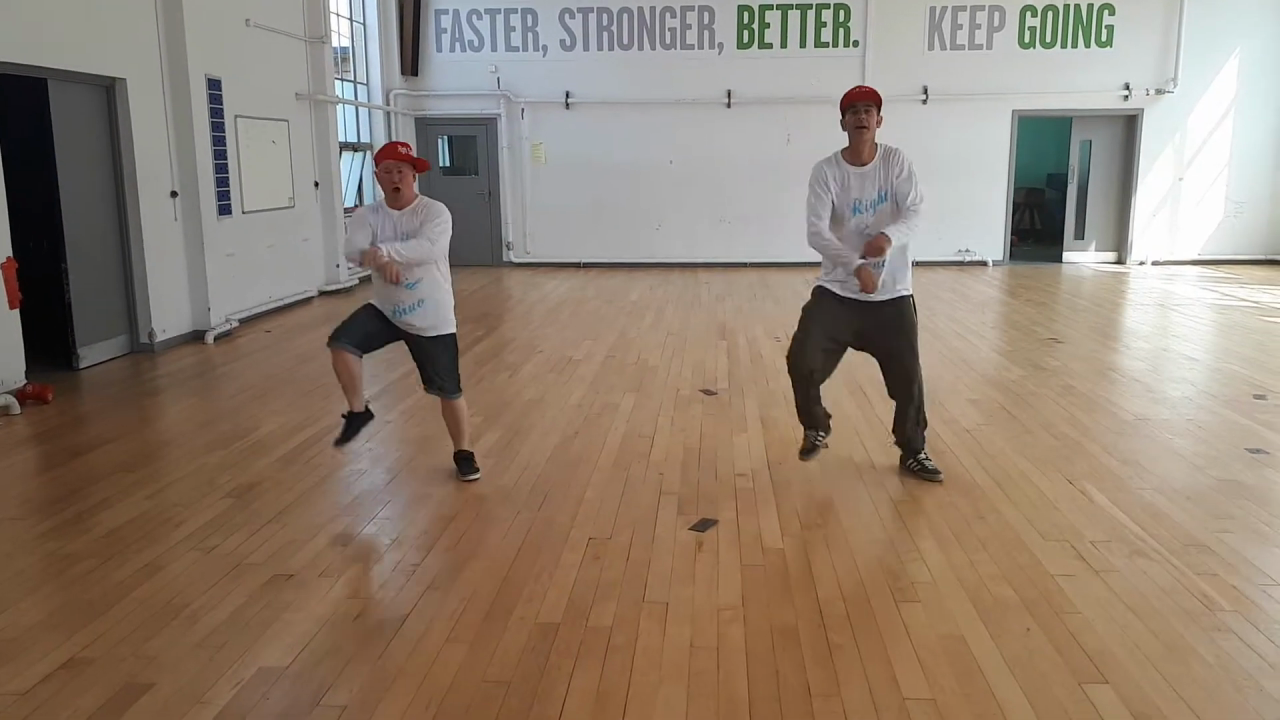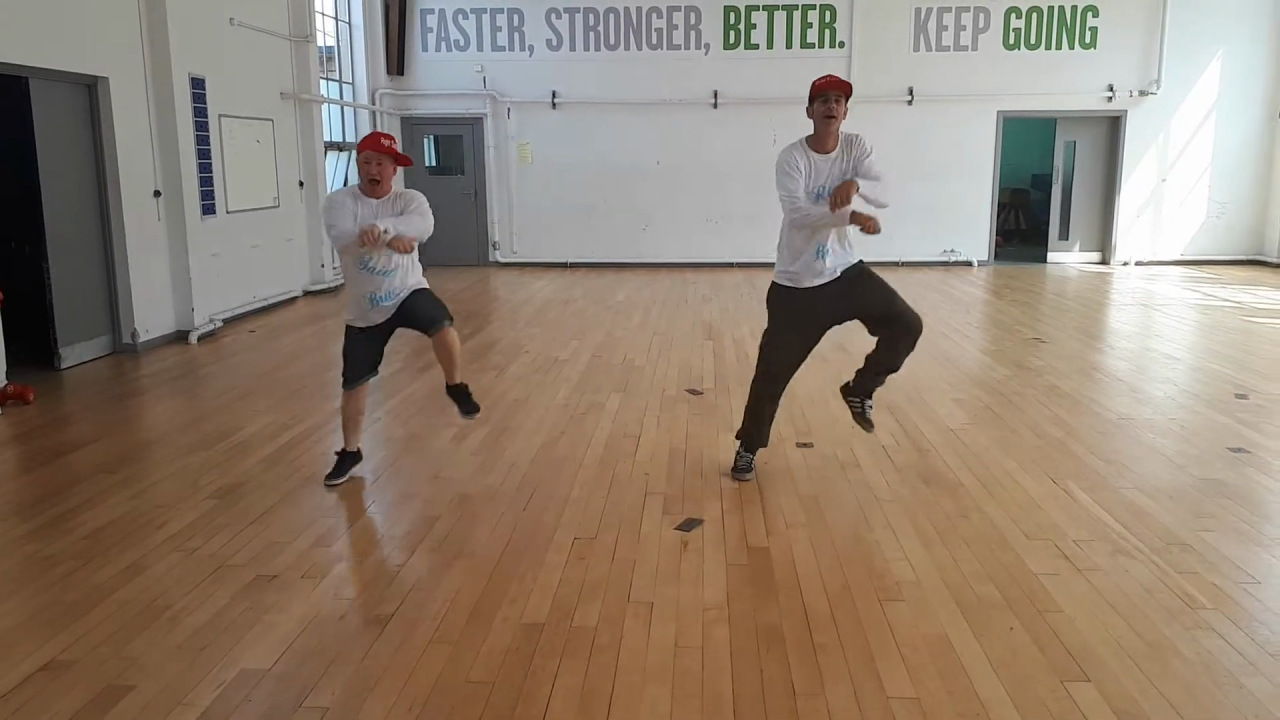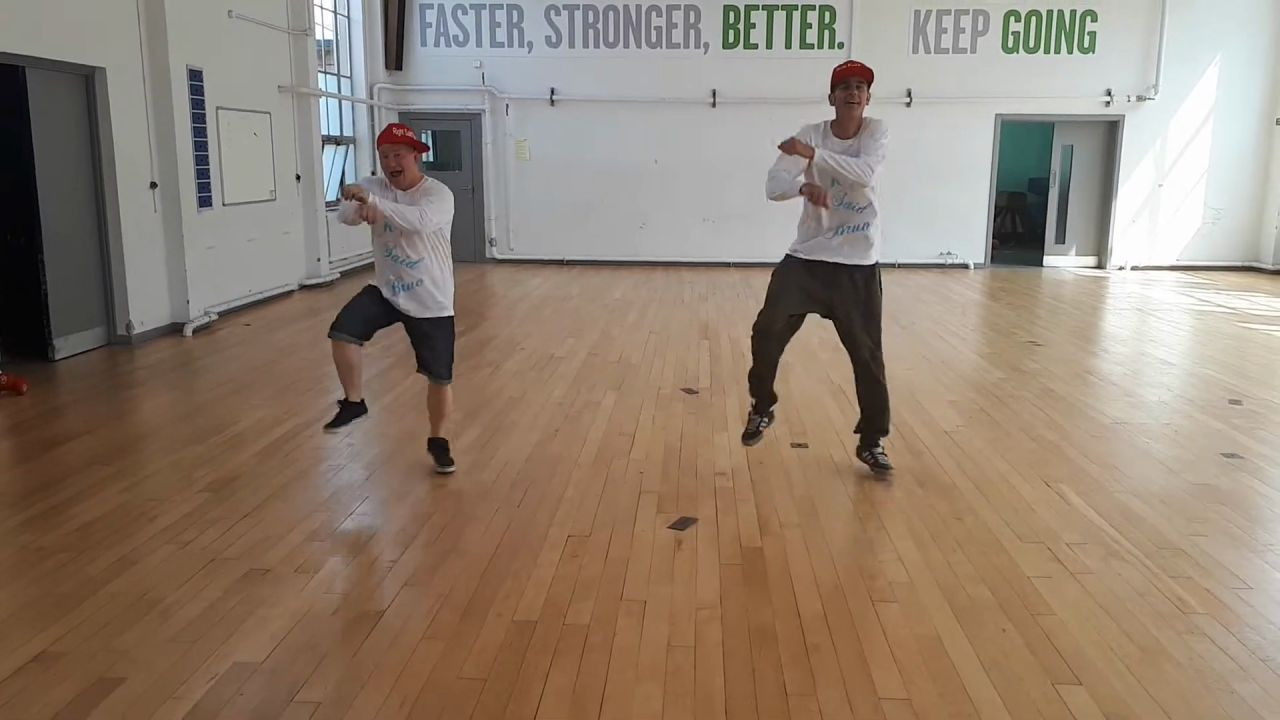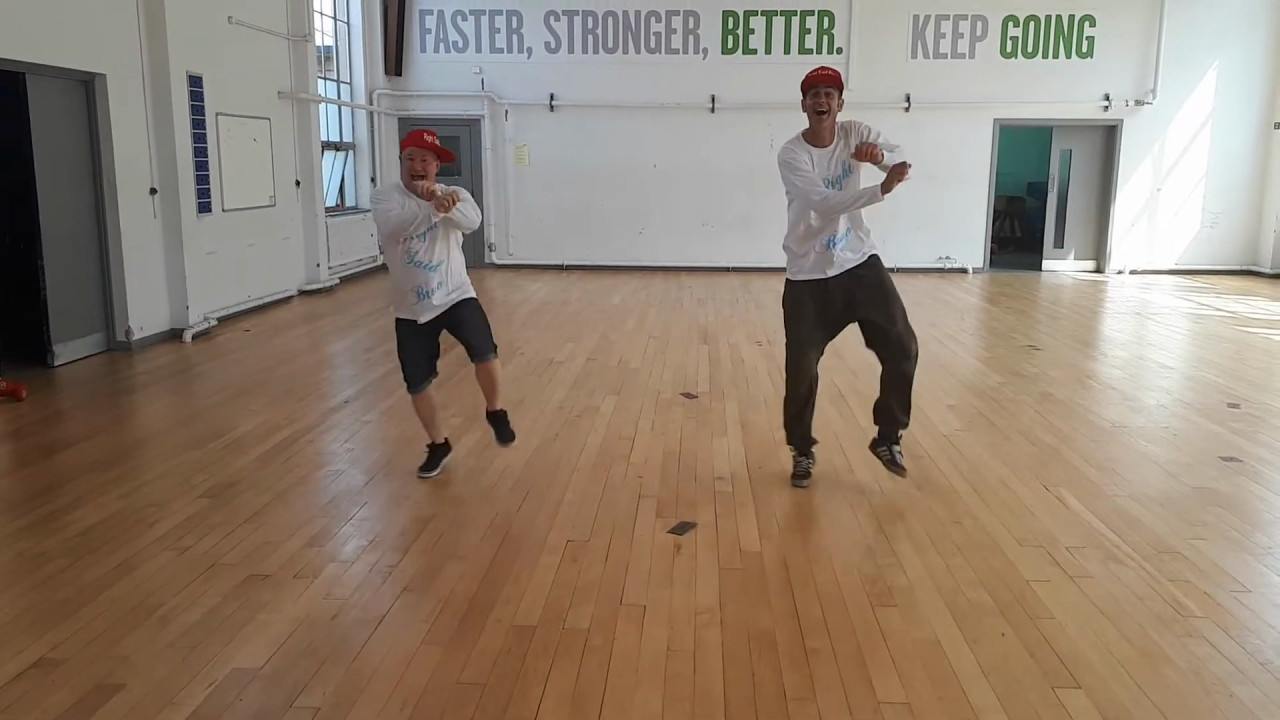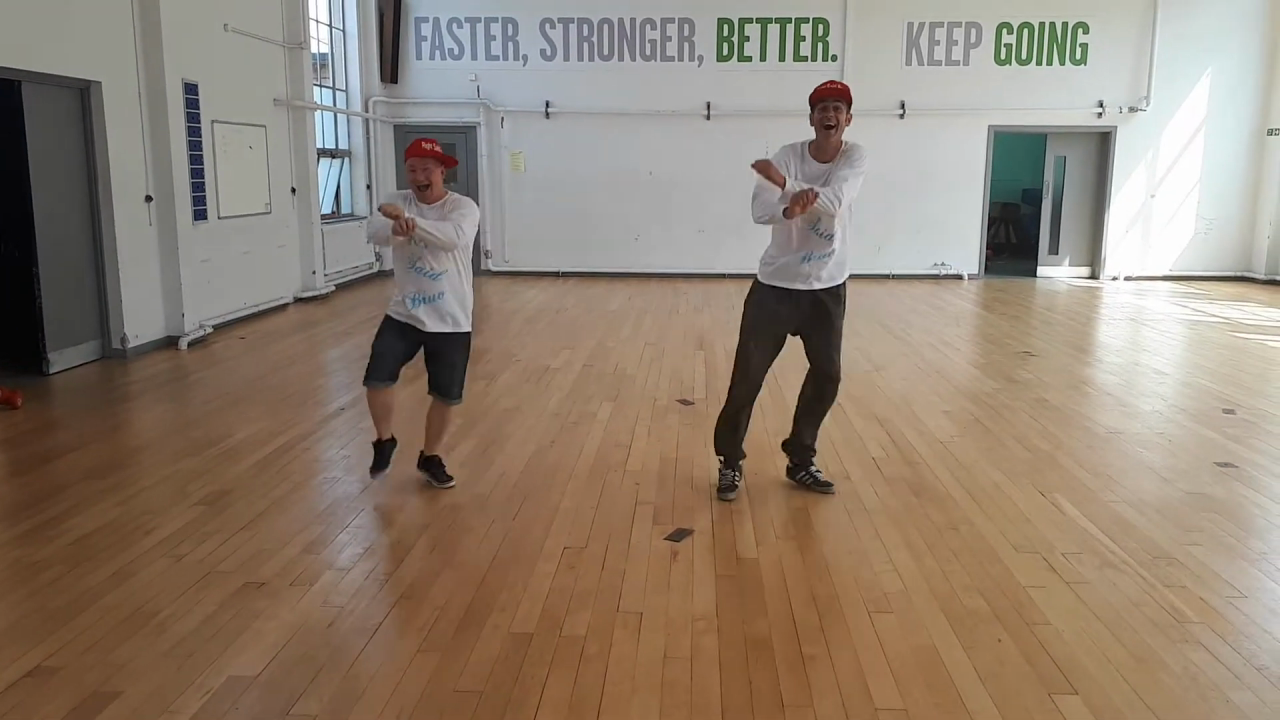
dt=0.5s
person 1, frame 1
left shoulder: (897, 161)
right shoulder: (825, 171)
left elbow: (913, 213)
right elbow: (817, 233)
left wrist: (889, 237)
right wrist: (855, 267)
left hip: (891, 293)
right hip: (837, 290)
left knee: (907, 379)
right knee: (803, 361)
left ankle: (913, 451)
right ankle: (816, 425)
person 1, frame 2
left shoulder: (855, 145)
right shoulder: (791, 157)
left elbow: (881, 196)
right elbow: (798, 214)
left wrist: (853, 187)
right wrist: (851, 217)
left hip: (845, 269)
right hip: (795, 281)
left knee: (906, 326)
right knee: (774, 368)
left ankle: (859, 391)
right ankle: (750, 445)
person 1, frame 3
left shoulder: (877, 131)
right shoulder: (808, 136)
left elbow: (865, 172)
right elbow: (773, 187)
left wrist: (813, 154)
right wrist: (805, 185)
left hip: (858, 263)
right hip: (807, 257)
left knee: (868, 354)
right knee: (768, 330)
left ankle: (872, 441)
right ankle: (762, 405)
person 1, frame 4
left shoulder: (858, 133)
right shoulder: (791, 153)
left elbow: (899, 159)
right elbow: (822, 203)
left wrist: (879, 154)
right wrist: (883, 184)
left hip: (859, 264)
right hip: (807, 275)
left knee: (901, 346)
right knee: (801, 369)
left ankle: (888, 437)
right ankle: (803, 449)
person 1, frame 5
left shoulder: (855, 157)
right shoulder: (786, 155)
left elbow: (833, 202)
right elbow: (761, 210)
left wrist: (784, 183)
right wrist: (790, 208)
left hip: (826, 286)
right hip: (774, 282)
left knee: (825, 375)
right knee: (748, 371)
left ankle: (802, 461)
right ankle: (730, 460)
person 2, frame 1
left shoulder: (435, 212)
right shoulder: (367, 215)
left elbow: (428, 248)
right elbow: (354, 249)
left wrist: (382, 251)
right wrist: (374, 259)
left hip: (434, 320)
right hip: (384, 311)
left knee: (449, 391)
right knee: (341, 345)
left ankle: (463, 453)
right ankle: (358, 412)
person 2, frame 2
left shoulder: (410, 200)
right shoulder: (338, 201)
left elbow: (422, 227)
right elbow: (342, 239)
left wrist: (378, 228)
right wrist: (377, 238)
left hip: (408, 293)
right hip: (364, 311)
left knee: (441, 325)
right knee: (354, 383)
left ankle: (457, 387)
right ankle: (350, 451)
person 2, frame 3
left shoulder: (438, 194)
right shoulder: (372, 187)
left elbow: (418, 220)
right elbow: (347, 213)
left wrist: (372, 202)
right wrist: (361, 207)
left hip: (431, 301)
right hip: (385, 290)
left knee: (440, 377)
right knee: (343, 334)
left ankle: (439, 440)
right ankle: (354, 402)
person 2, frame 4
left shoulder: (455, 195)
right shoulder: (384, 197)
left elbow: (471, 220)
right elbow: (392, 228)
left wrist: (439, 201)
right wrist: (435, 203)
left hip: (456, 296)
right hip: (411, 307)
left knee: (484, 354)
right knee: (418, 383)
left ankle: (495, 412)
right ankle: (438, 446)
person 2, frame 5
left shoulder: (464, 207)
right shoulder: (400, 202)
left elbow: (455, 236)
right elbow: (375, 233)
left wrist: (411, 221)
right wrist: (397, 226)
left hip: (450, 318)
right hip: (404, 312)
left knee: (447, 396)
right knee: (378, 380)
left ankle: (431, 457)
right ankle: (384, 441)
